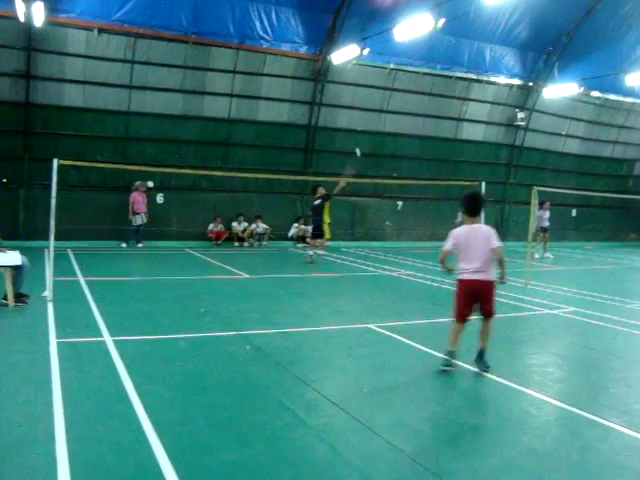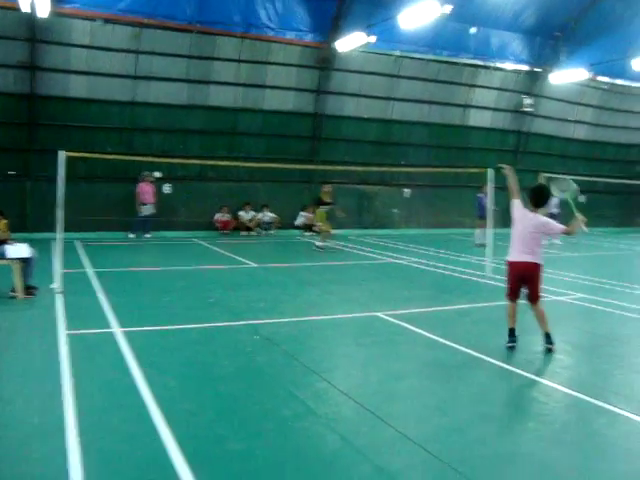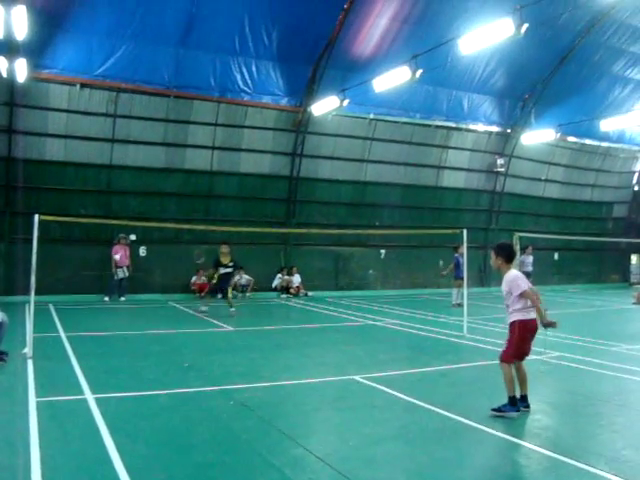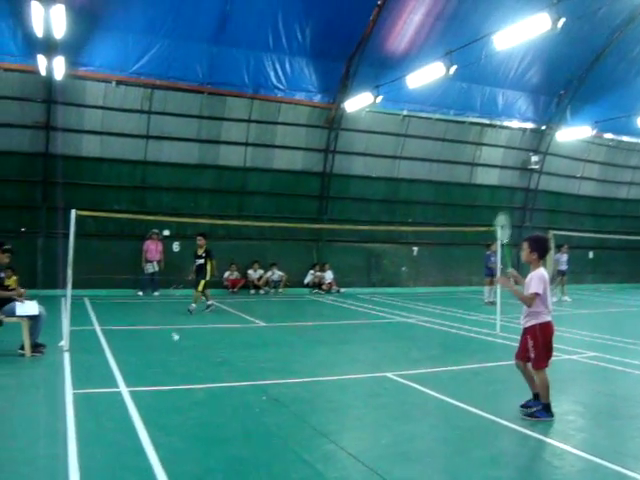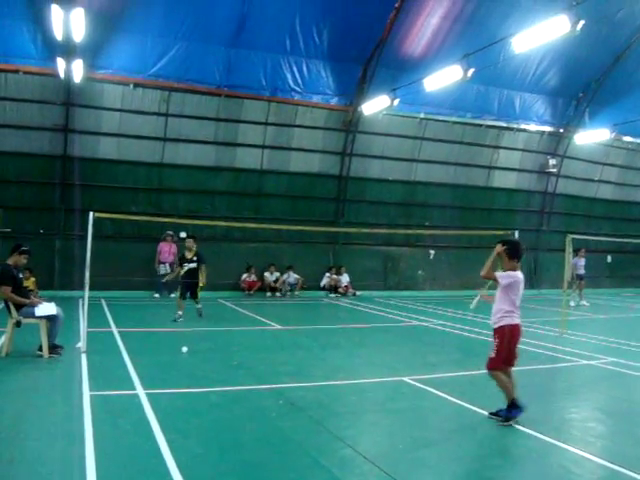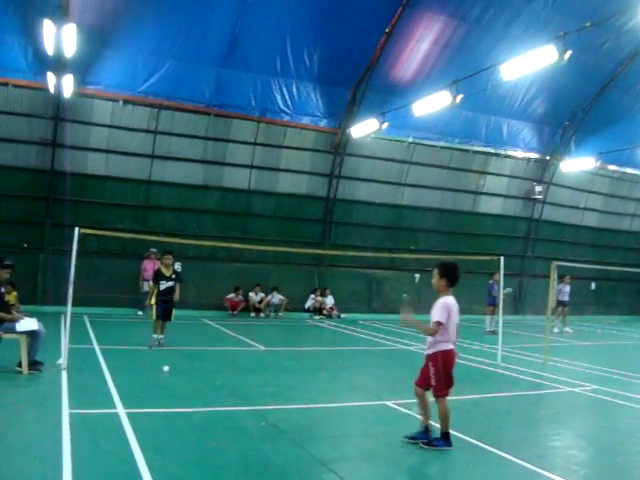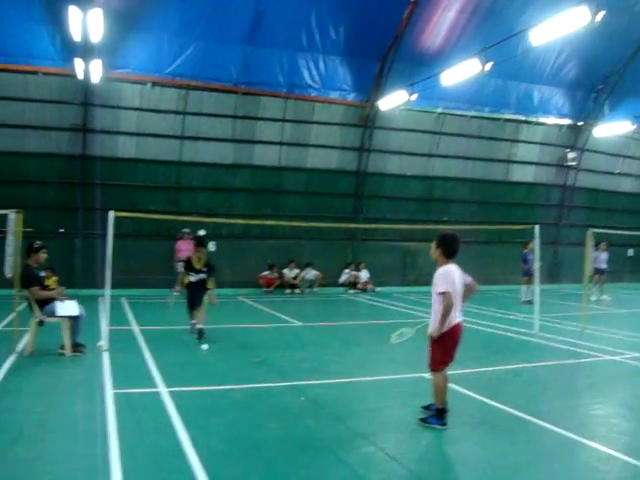
dt=0.7s
person 1, frame 1
left shoulder: (456, 233)
right shoulder: (488, 231)
left elbow: (443, 258)
right elbow: (499, 256)
left wrist: (446, 267)
right wrist: (503, 272)
left hip: (465, 282)
right hip: (486, 281)
left knee: (460, 322)
right knee: (487, 319)
left ankle: (450, 355)
right ankle: (481, 357)
person 1, frame 2
left shoulder: (519, 213)
right shoulder: (545, 222)
left elbow: (514, 193)
right elbow: (569, 231)
left wrist: (509, 173)
right wrist: (579, 221)
left hip: (515, 263)
right hip: (533, 265)
left knee: (512, 300)
right knee: (535, 303)
left ankle: (511, 336)
right ankle: (548, 338)
person 1, frame 3
left shoulder: (511, 278)
right shoulder: (515, 275)
left elbow: (532, 297)
right elbow: (534, 294)
left wrist: (542, 318)
right wrist: (543, 319)
left hip: (521, 322)
right hip: (526, 321)
left knee: (505, 361)
right knee: (517, 361)
left ankle: (512, 404)
right ankle: (523, 400)
person 1, frame 4
left shoulder: (539, 275)
right shoulder: (535, 274)
left elbow: (529, 301)
left wrist: (509, 286)
right wrist: (517, 278)
left hip: (538, 326)
right hip: (531, 326)
left knee: (538, 368)
right knee: (521, 362)
left ankle: (546, 410)
right ankle: (537, 397)
person 1, frame 5
left shoulder: (513, 276)
right shoulder: (513, 276)
left elbow: (484, 274)
left wrist: (494, 254)
left hip: (507, 328)
right hip: (505, 327)
left knee: (493, 369)
right knee: (505, 370)
left ankle: (515, 405)
right ankle: (511, 408)
person 1, frame 6
left shoulder: (443, 303)
right shoulder: (450, 301)
left elbow: (432, 331)
right elbow: (454, 330)
left wrist: (412, 321)
right wrist: (450, 345)
left hip: (441, 353)
right hip: (437, 353)
left knee: (440, 396)
right knee: (420, 390)
left ankle: (444, 438)
right ankle: (425, 430)
person 1, frame 7
left shoulder: (442, 273)
right shoulder: (455, 269)
left elbow: (448, 303)
right elbow: (473, 288)
left wrist: (438, 328)
left hip: (443, 329)
right hip: (454, 326)
left knee: (437, 370)
right knee: (441, 367)
left ankle: (439, 416)
right ankle: (441, 404)
